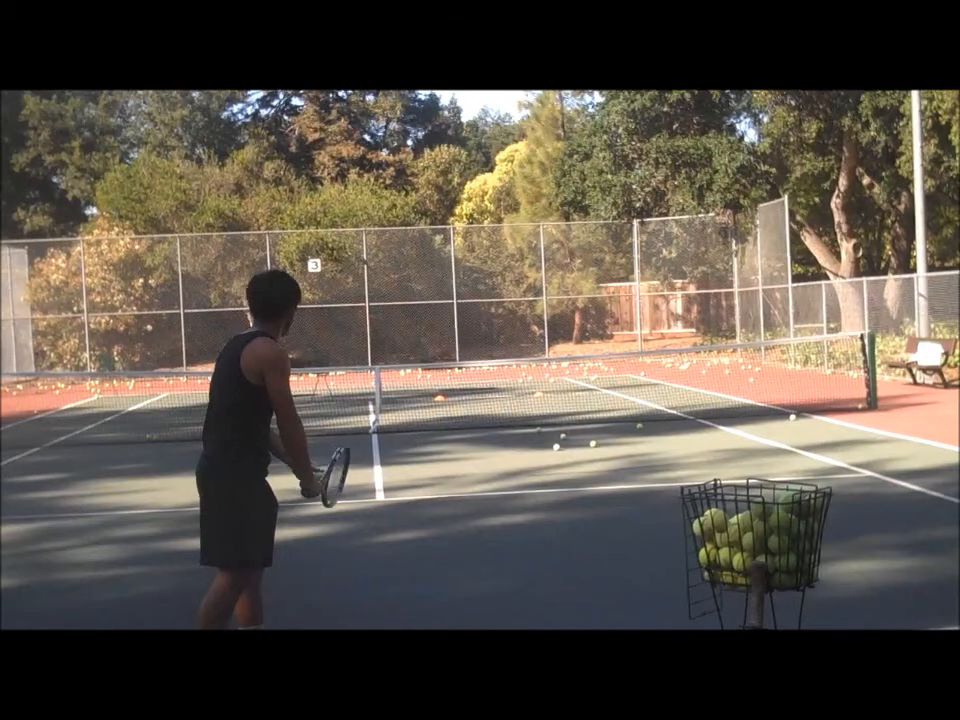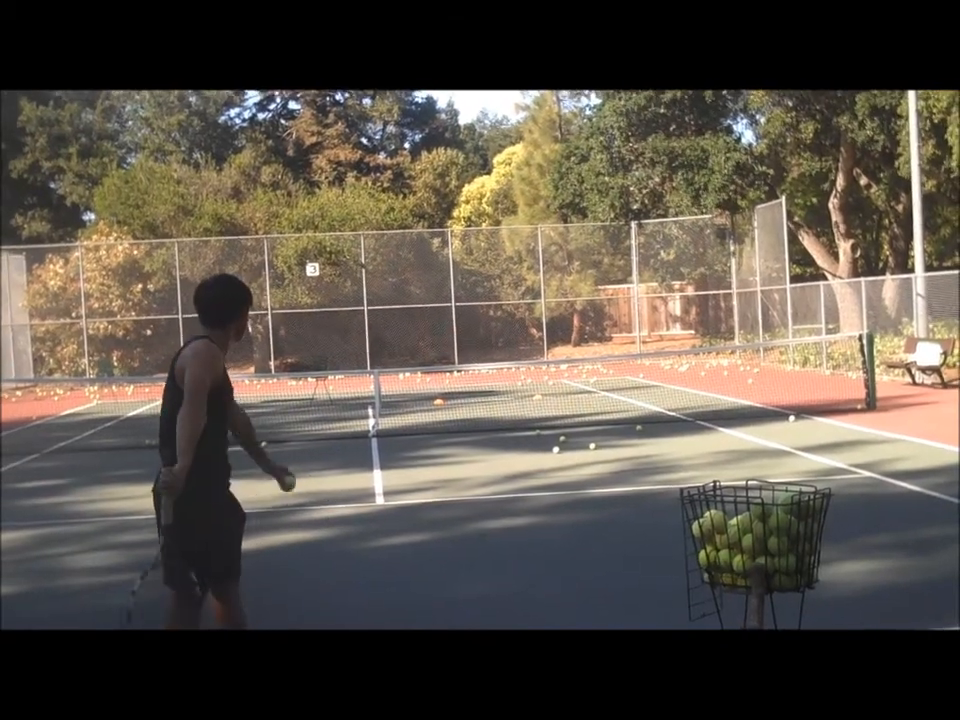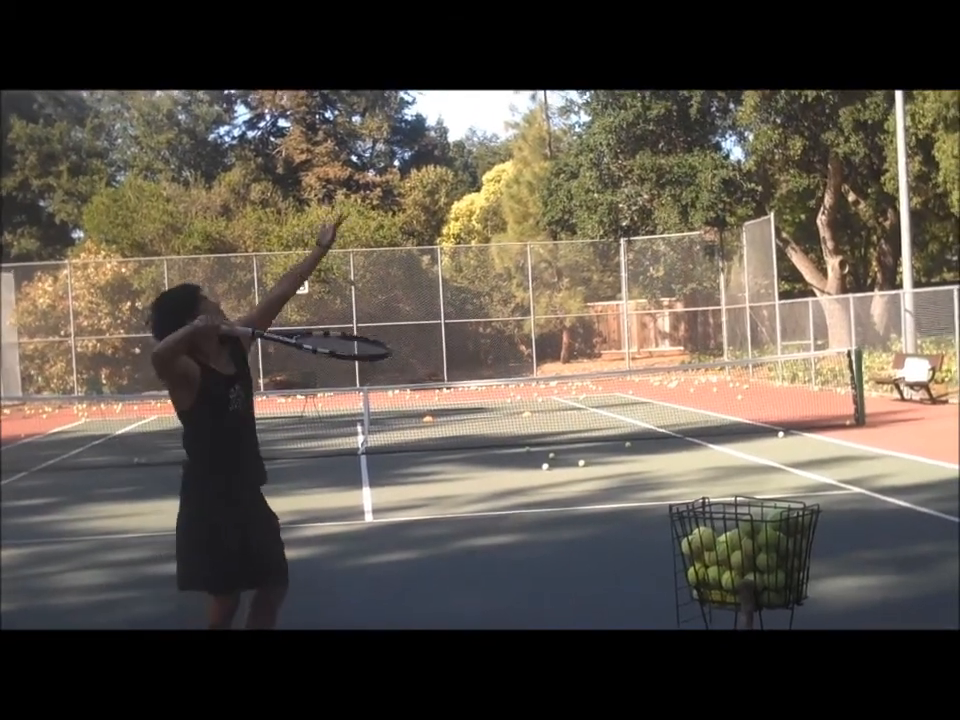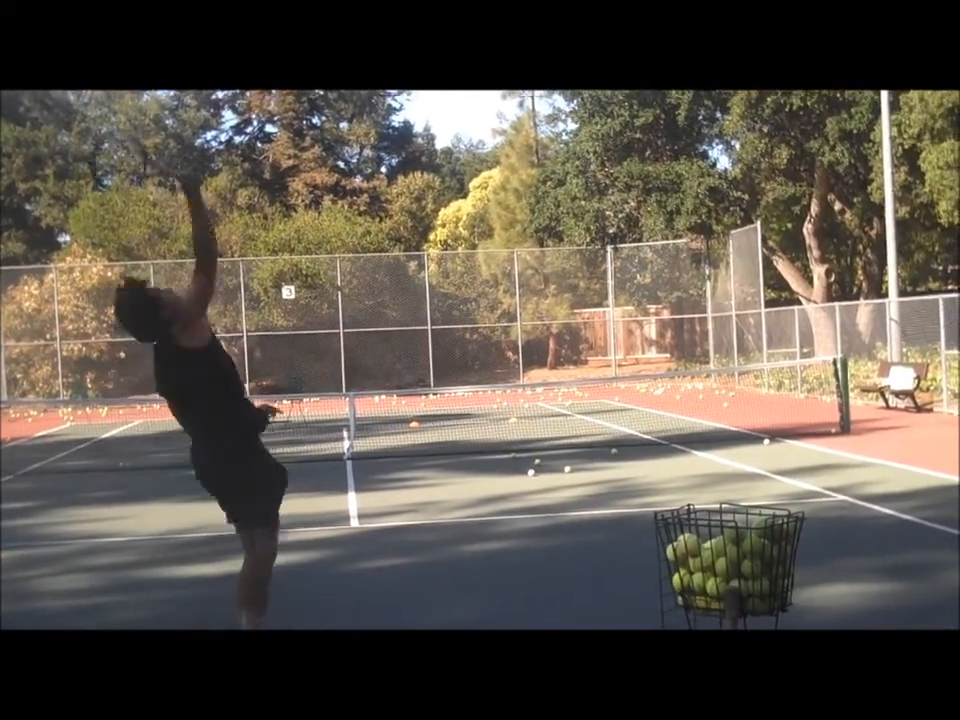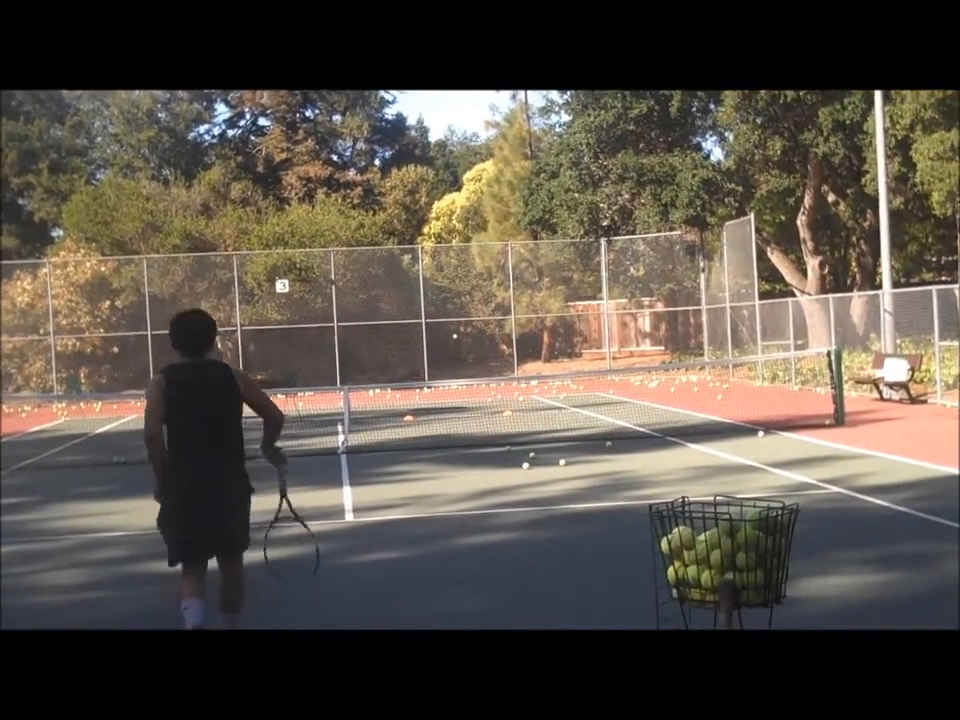
dt=1s
person 1, frame 1
left shoulder: (238, 347)
right shoulder: (269, 353)
right elbow: (288, 422)
left wrist: (296, 467)
right wrist: (307, 477)
left hip: (227, 470)
right hip: (234, 476)
left knee: (250, 567)
right knee: (234, 572)
person 1, frame 2
left shoulder: (208, 355)
right shoulder: (203, 353)
left elbow: (234, 416)
right elbow: (192, 408)
left wrist: (266, 463)
right wrist: (182, 466)
left hip: (207, 489)
right hip: (189, 492)
left knee: (225, 582)
right knee: (190, 591)
person 1, frame 3
left shoulder: (234, 344)
right shoulder: (186, 373)
left elbow: (277, 295)
right elbow: (160, 356)
left wrist: (319, 251)
right wrist: (195, 329)
left hip: (248, 496)
right hip: (210, 502)
left knee: (272, 586)
right knee: (225, 600)
person 1, frame 4
left shoulder: (168, 365)
right shoulder: (182, 324)
right elbow: (208, 258)
left wrist: (250, 410)
right wrist: (194, 197)
left hip: (216, 458)
right hip: (236, 458)
left knee: (259, 542)
right knee: (262, 548)
left ankle: (250, 618)
right ankle: (250, 621)
person 1, frame 5
left shoulder: (162, 382)
right shoulder: (233, 376)
left elbow: (152, 435)
right elbow: (275, 417)
left wrist: (162, 482)
right wrist: (269, 448)
left hip: (183, 487)
right hip: (230, 484)
left knee: (192, 568)
right knee: (231, 564)
left ankle: (195, 622)
right ankle: (230, 628)
